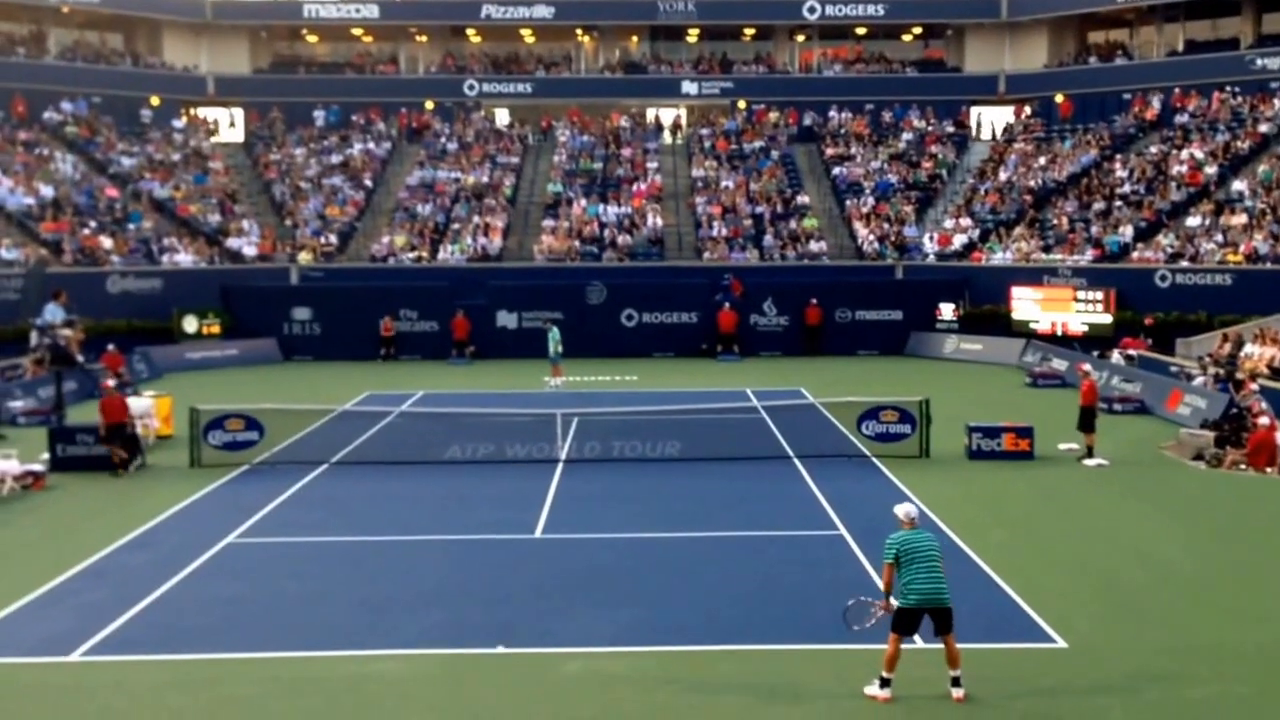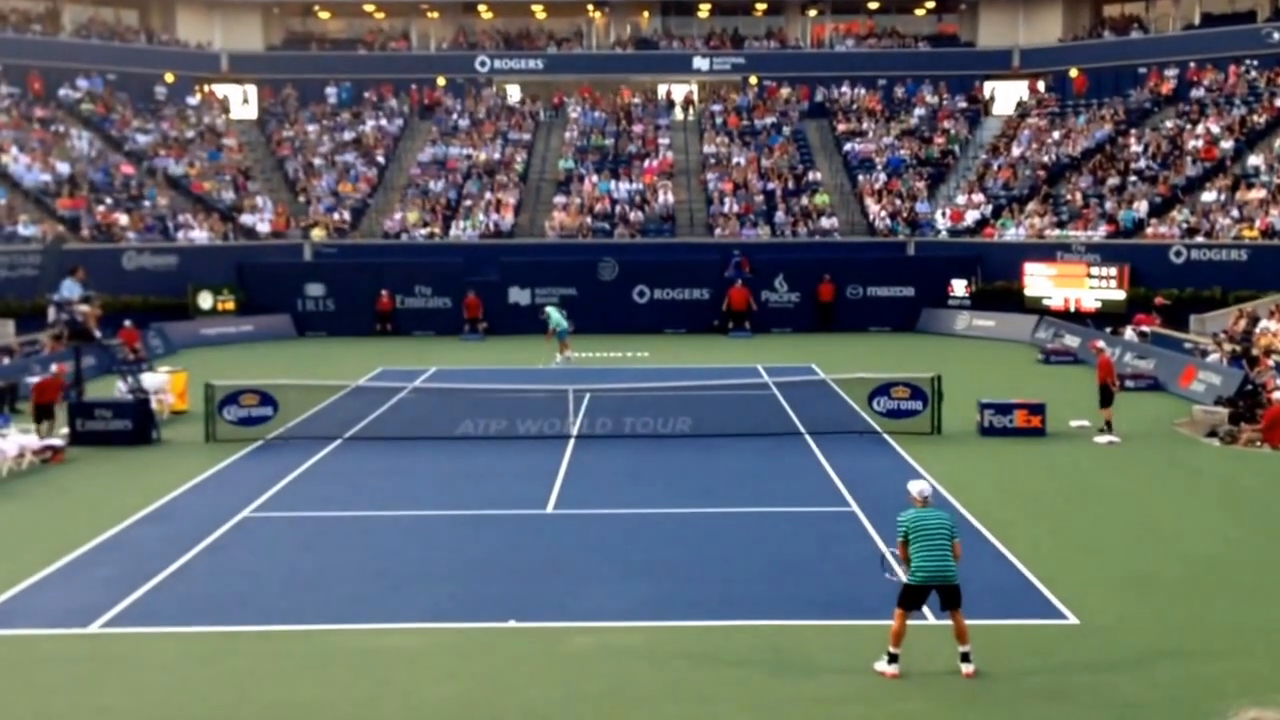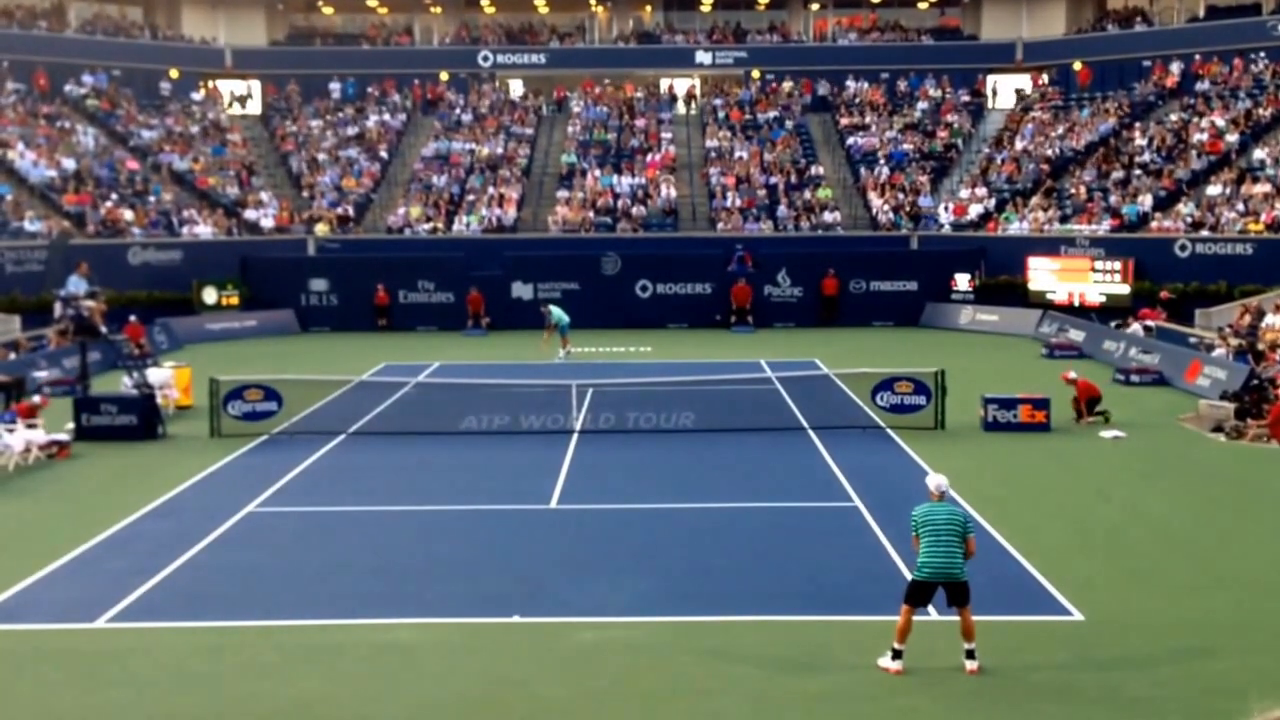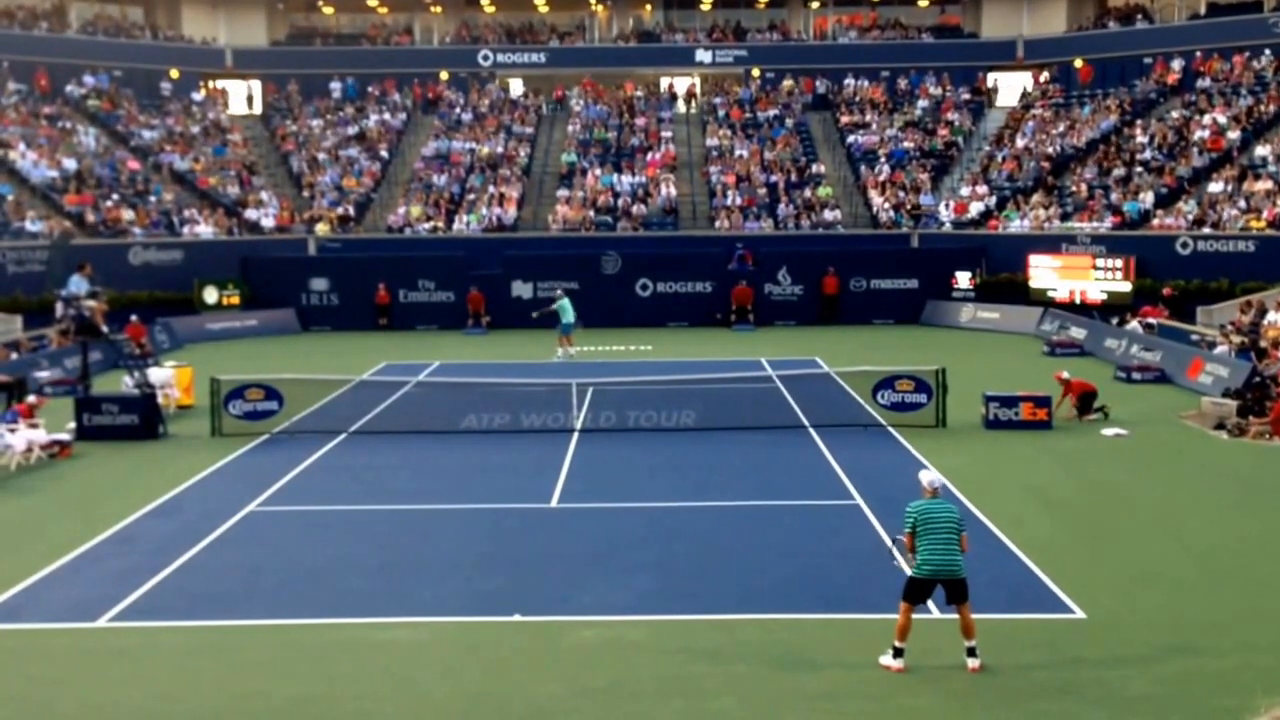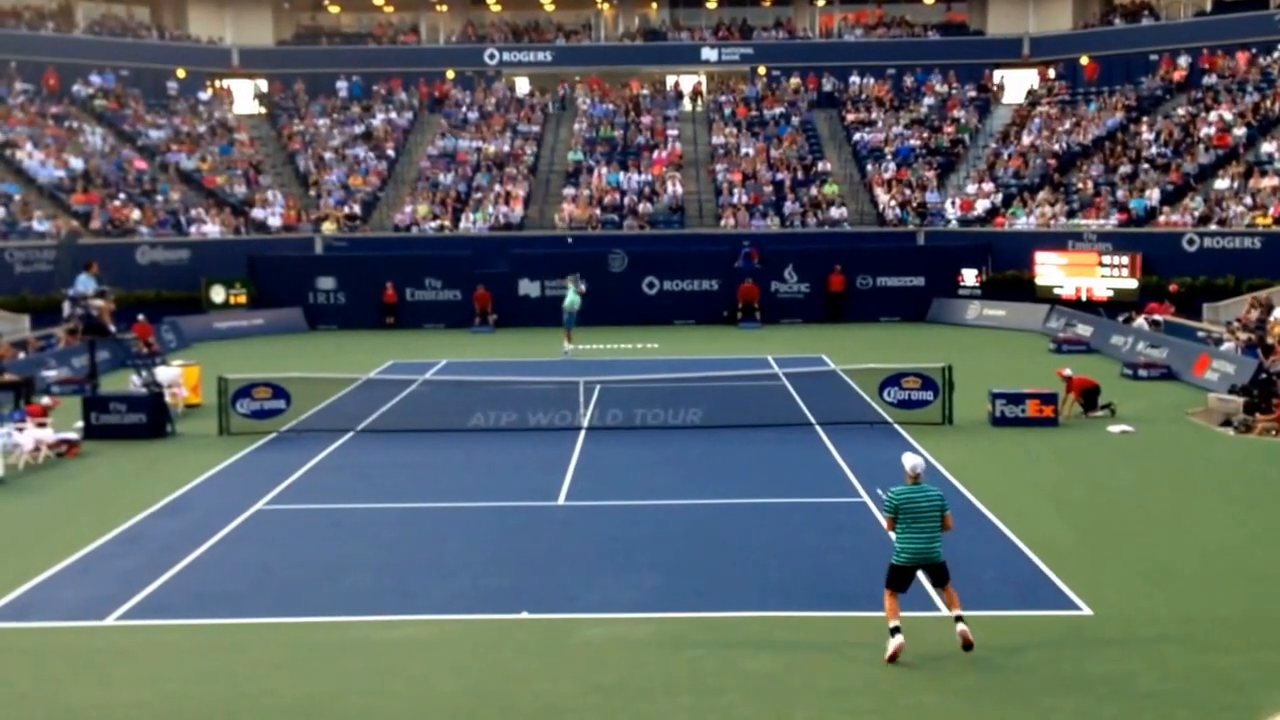
dt=1s
person 1, frame 1
left shoulder: (894, 540)
right shoulder: (932, 539)
left elbow: (888, 576)
left wrist: (887, 599)
left hip: (911, 599)
right hip: (941, 597)
left knee: (895, 639)
right knee: (948, 640)
left ankle: (884, 687)
right ankle: (957, 687)
person 1, frame 2
left shoulder: (905, 517)
right shoulder: (945, 517)
left elbow: (903, 554)
right elbow: (957, 553)
left hip: (919, 575)
right hip: (947, 575)
left knee: (900, 614)
right knee: (957, 615)
left ankle: (892, 663)
right ankle: (966, 662)
person 1, frame 3
left shoulder: (919, 512)
right shoulder: (961, 513)
left elbow: (918, 547)
right elbow: (971, 549)
left hip: (925, 571)
right hip: (955, 572)
left knee: (907, 611)
right knee: (965, 612)
left ankle: (896, 659)
right ankle: (971, 659)
person 1, frame 4
left shoulder: (914, 508)
right shoulder: (954, 510)
left elbow: (909, 545)
right elbow: (964, 547)
left hip: (924, 569)
right hip: (954, 568)
left knee: (906, 609)
right knee: (964, 609)
left ankle: (897, 658)
right ankle: (972, 657)
person 1, frame 5
left shoulder: (894, 494)
right shoulder: (937, 494)
left elbow: (890, 526)
right elbow: (948, 525)
left hip: (904, 556)
right hip: (933, 555)
left knee: (890, 594)
right knee: (947, 589)
left ankle: (896, 636)
right ankle: (960, 625)
